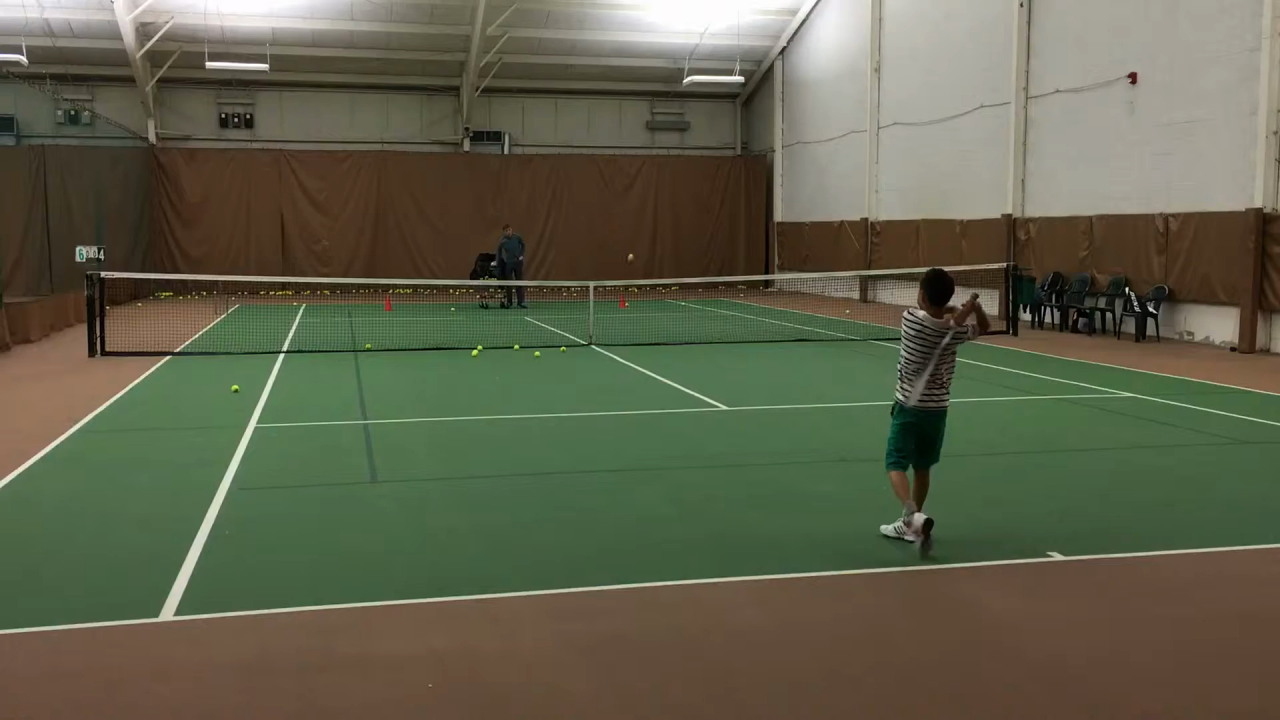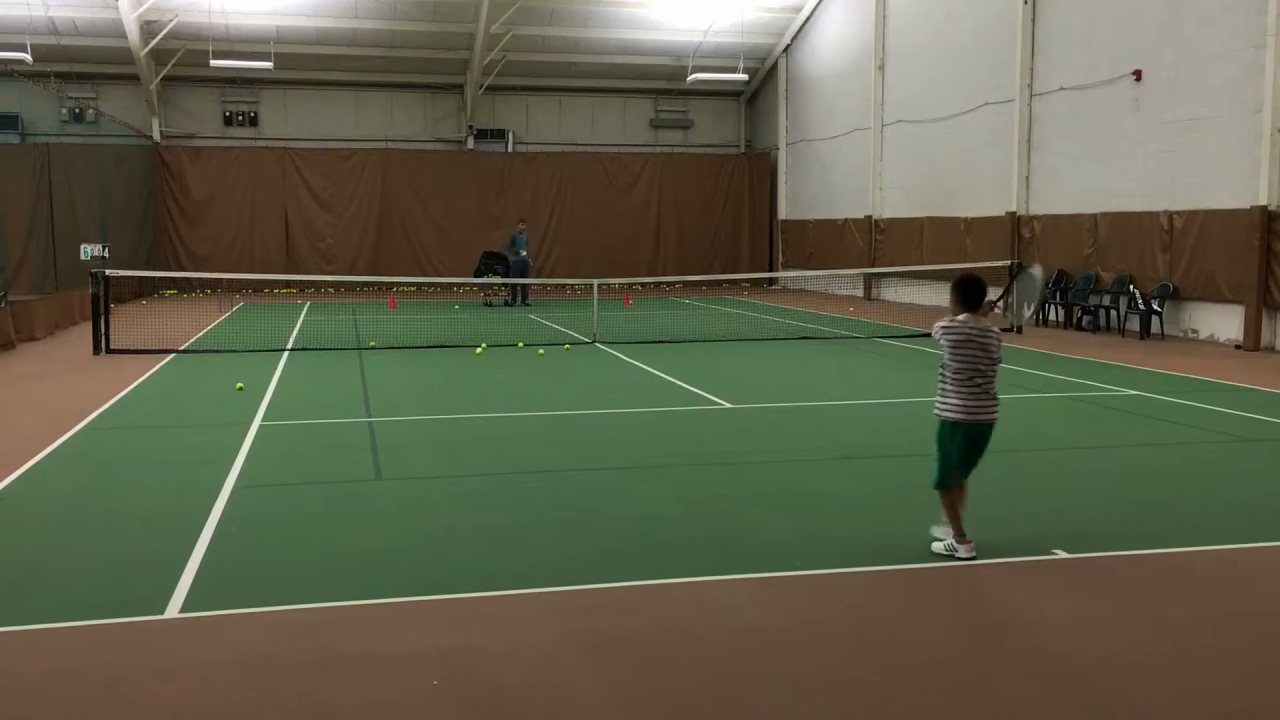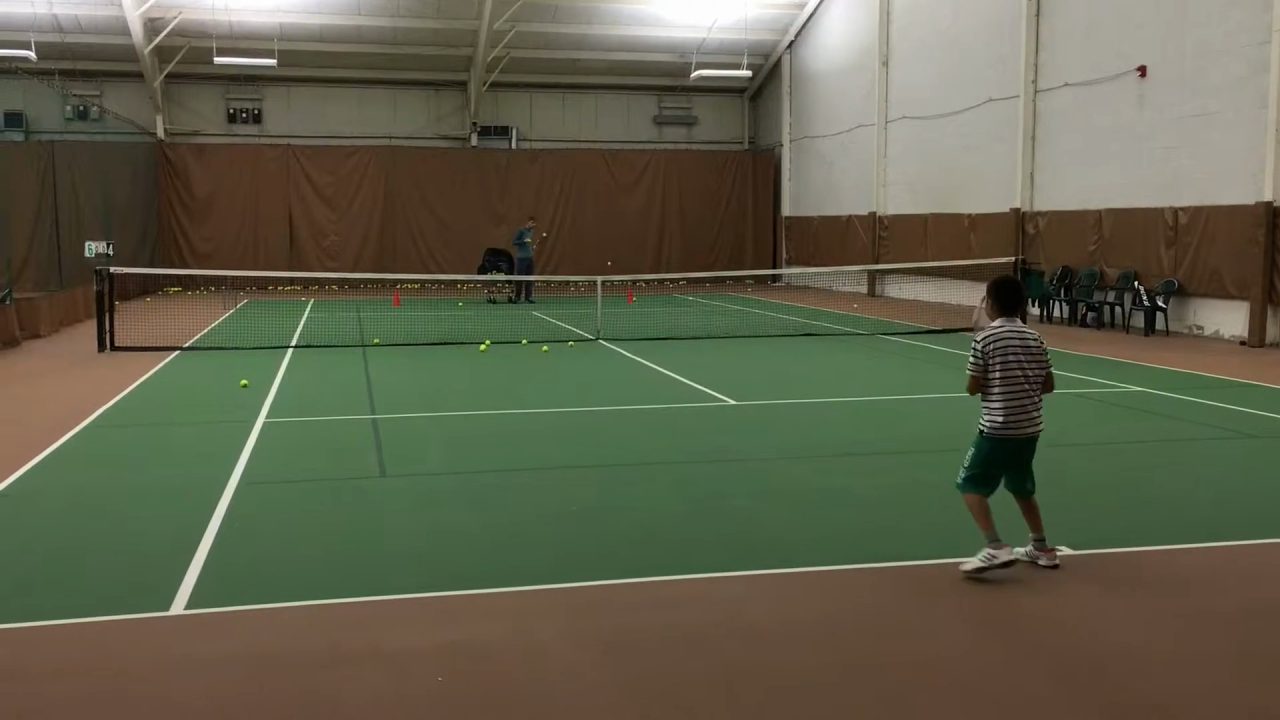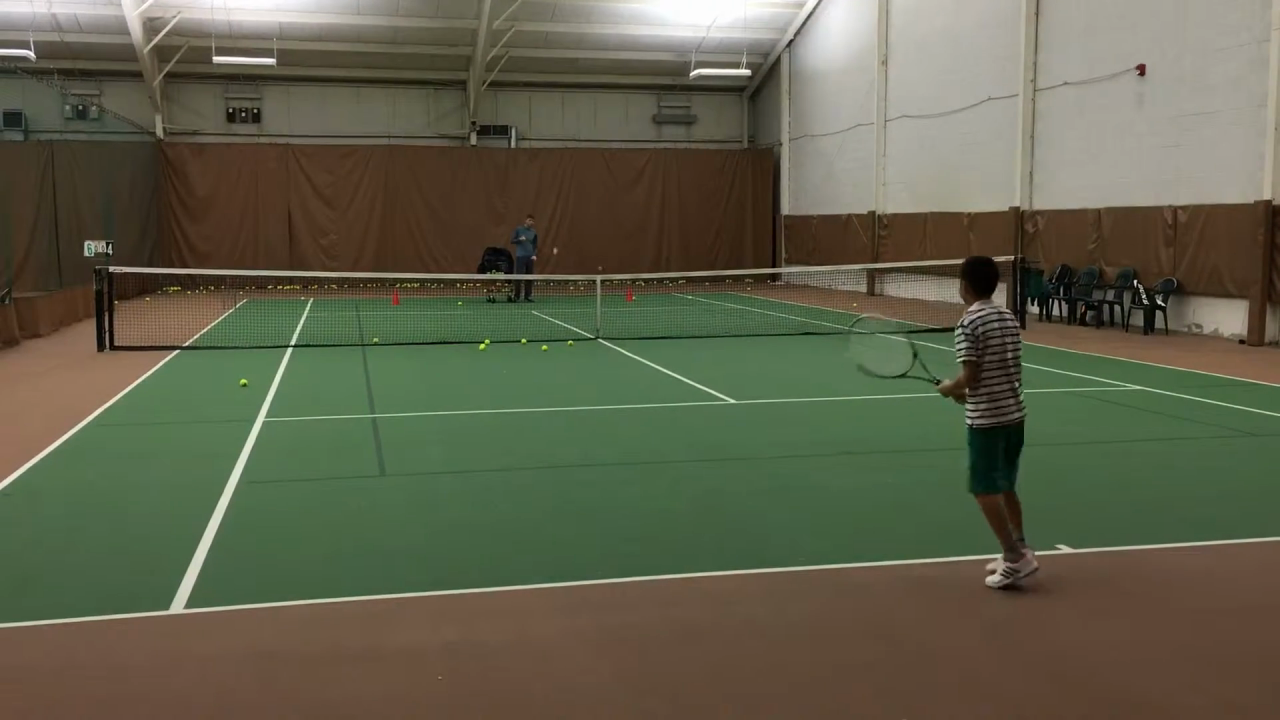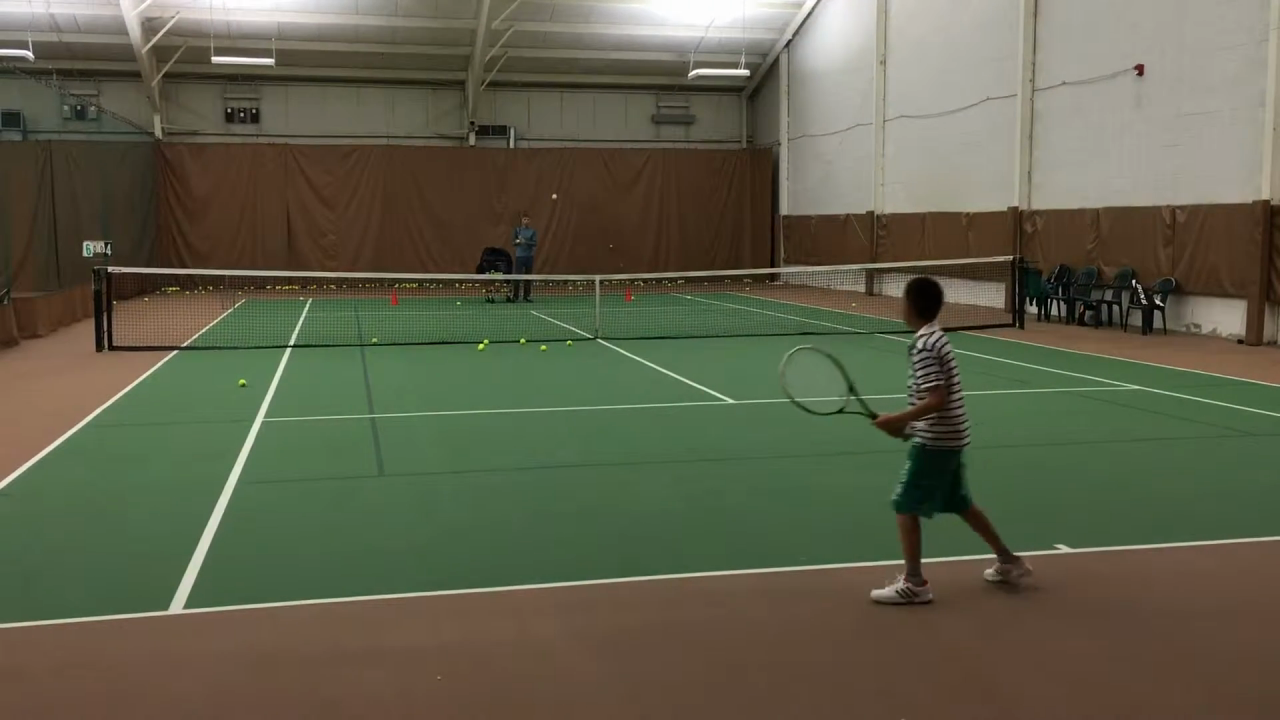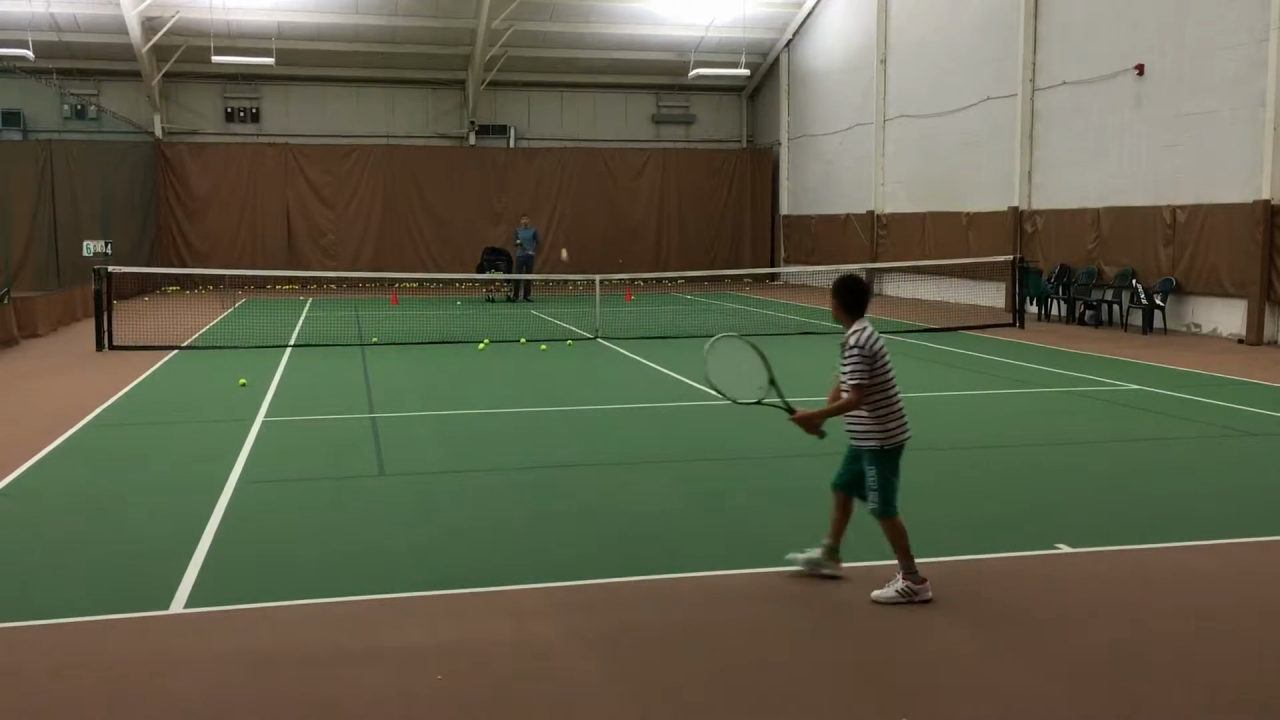
dt=0.4s
person 1, frame 1
left shoulder: (910, 318)
right shoulder: (956, 330)
right elbow: (984, 327)
left wrist: (956, 312)
right wrist: (974, 308)
left hip: (909, 405)
right hip: (937, 407)
left knee: (896, 465)
right knee: (922, 467)
left ankle: (914, 516)
right ankle: (912, 523)
person 1, frame 2
left shoulder: (947, 328)
right shoulder: (993, 335)
left wrist: (975, 314)
left hip: (956, 415)
right hip: (986, 416)
left knee: (947, 479)
right knee: (957, 474)
left ankle: (961, 541)
right ankle: (952, 523)
person 1, frame 3
left shoulder: (984, 338)
right shoulder: (1034, 338)
left elbow: (973, 389)
right elbow: (1048, 385)
left hip: (998, 428)
right hip: (1030, 426)
left knee: (971, 486)
right knee: (1022, 488)
left ankle: (996, 547)
right ankle: (1041, 548)
person 1, frame 4
left shoulder: (968, 323)
right shoulder: (1009, 318)
left elbow: (970, 377)
right elbow: (1013, 368)
left wrist: (949, 388)
left hip: (986, 417)
right hip: (1013, 413)
left knee: (985, 488)
right knee: (1005, 485)
left ankle: (1015, 558)
right ankle: (1019, 550)
person 1, frame 5
left shoulder: (923, 346)
right shoulder: (936, 339)
left elbow: (936, 401)
left wrist: (898, 419)
right wrist: (904, 422)
left hip: (934, 441)
right hip: (951, 436)
left knee: (906, 506)
right knee: (960, 503)
left ankle: (914, 582)
right ankle: (1009, 562)
person 1, frame 6
left shoulder: (857, 342)
right shoulder: (859, 335)
left elbow: (857, 398)
right elbow: (843, 385)
left wrist: (815, 415)
right wrist: (820, 415)
left hip: (880, 437)
right hip: (866, 436)
left knee: (882, 508)
right knee: (842, 489)
left ankle: (913, 581)
right ankle: (829, 555)
